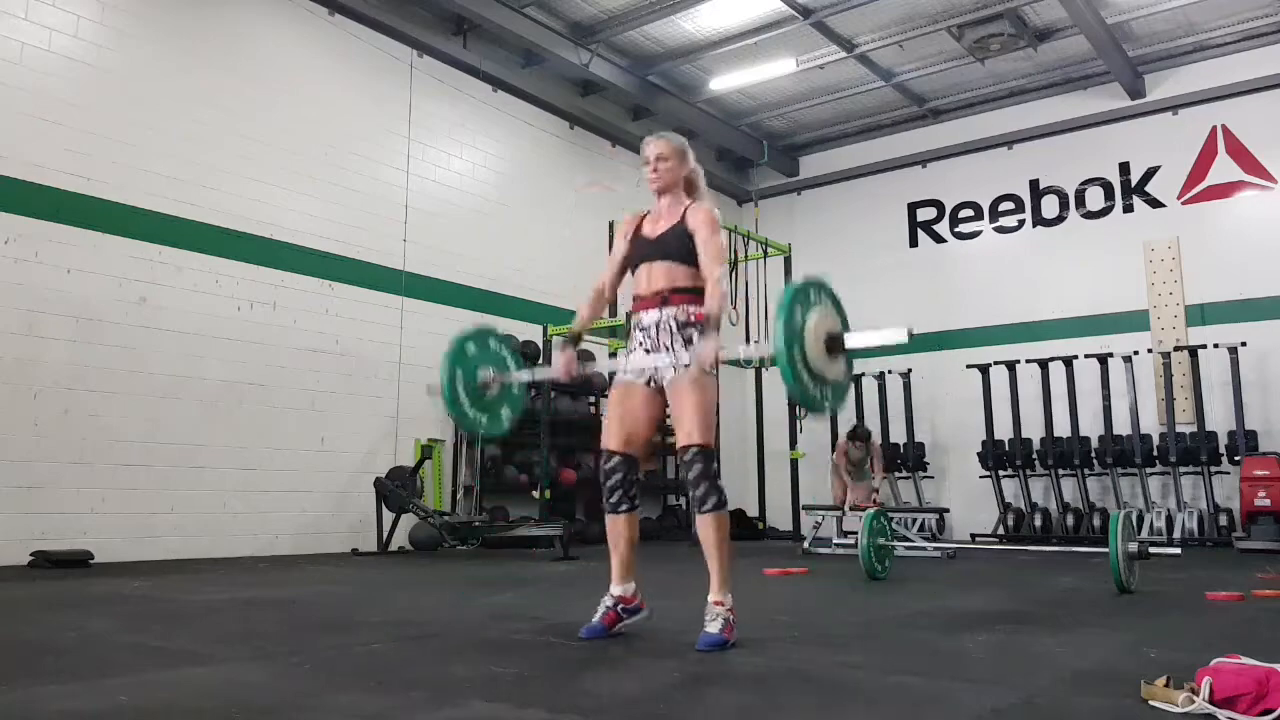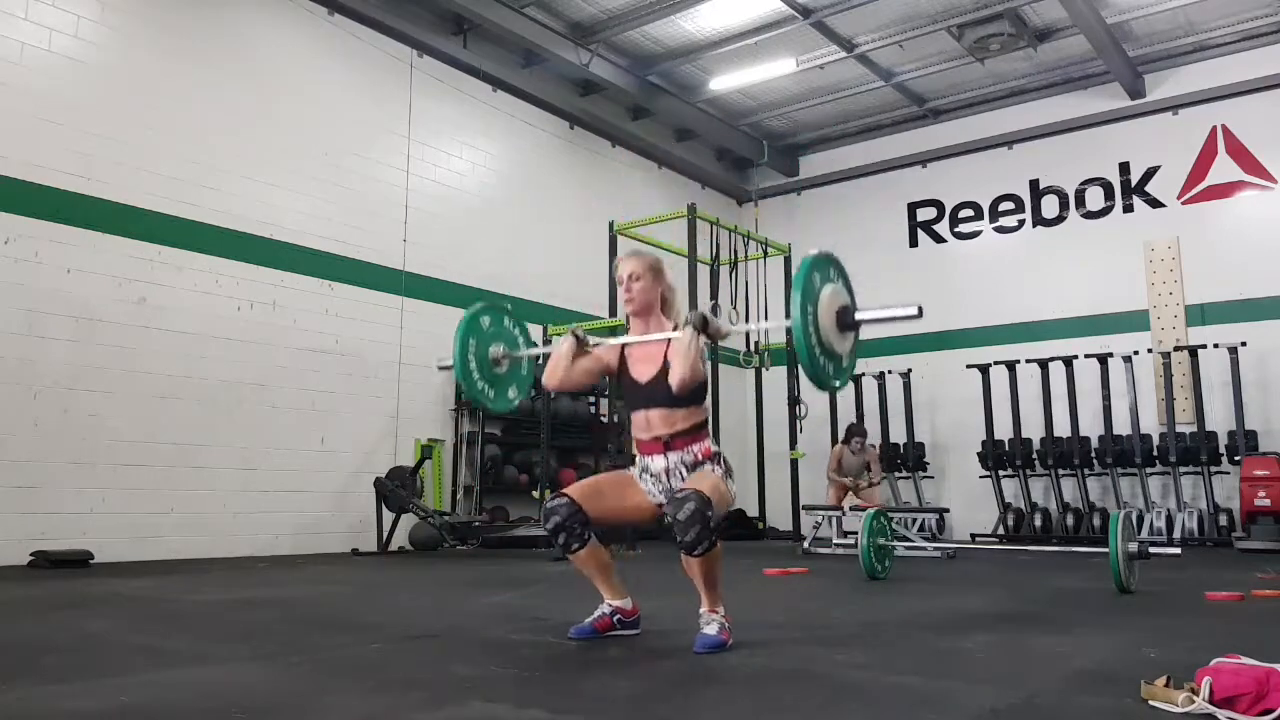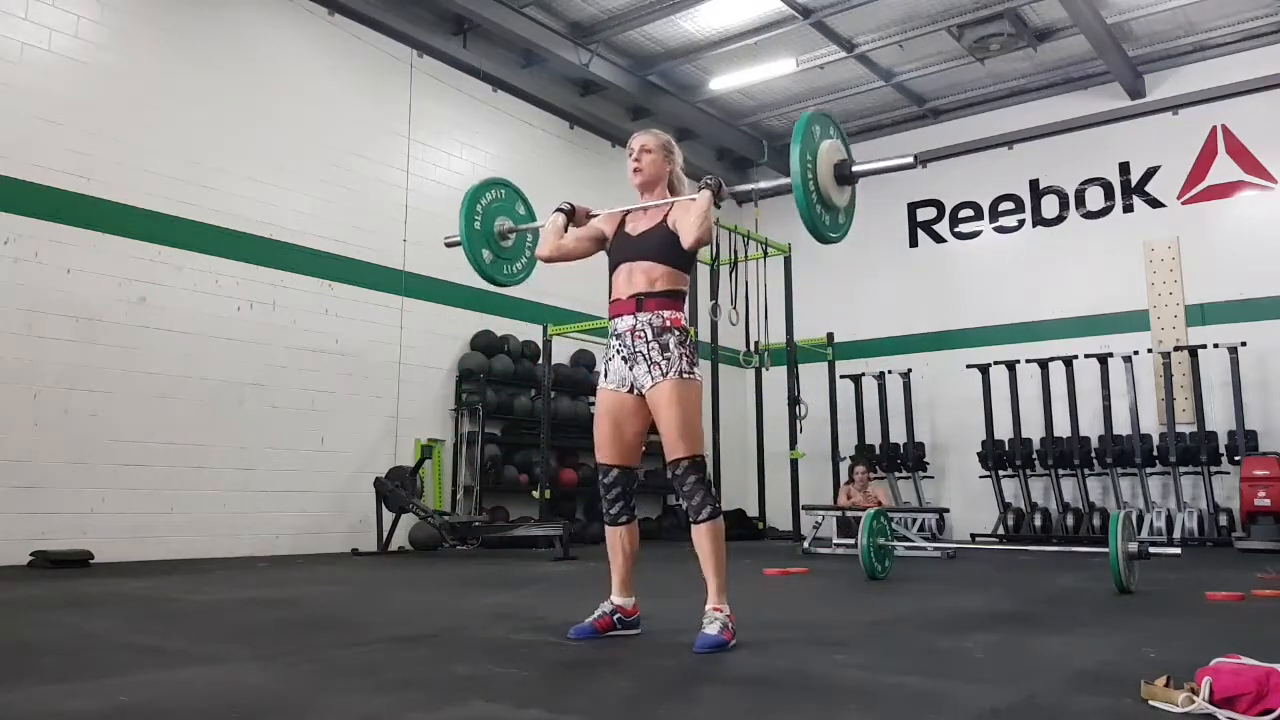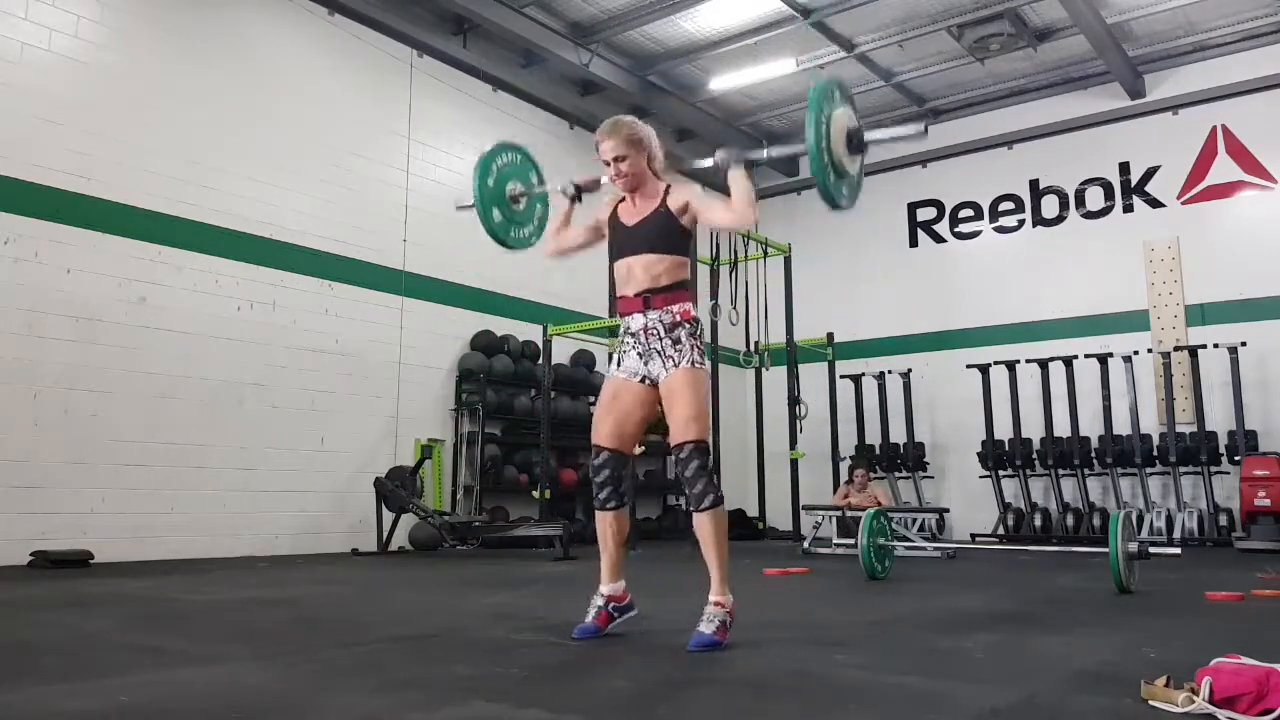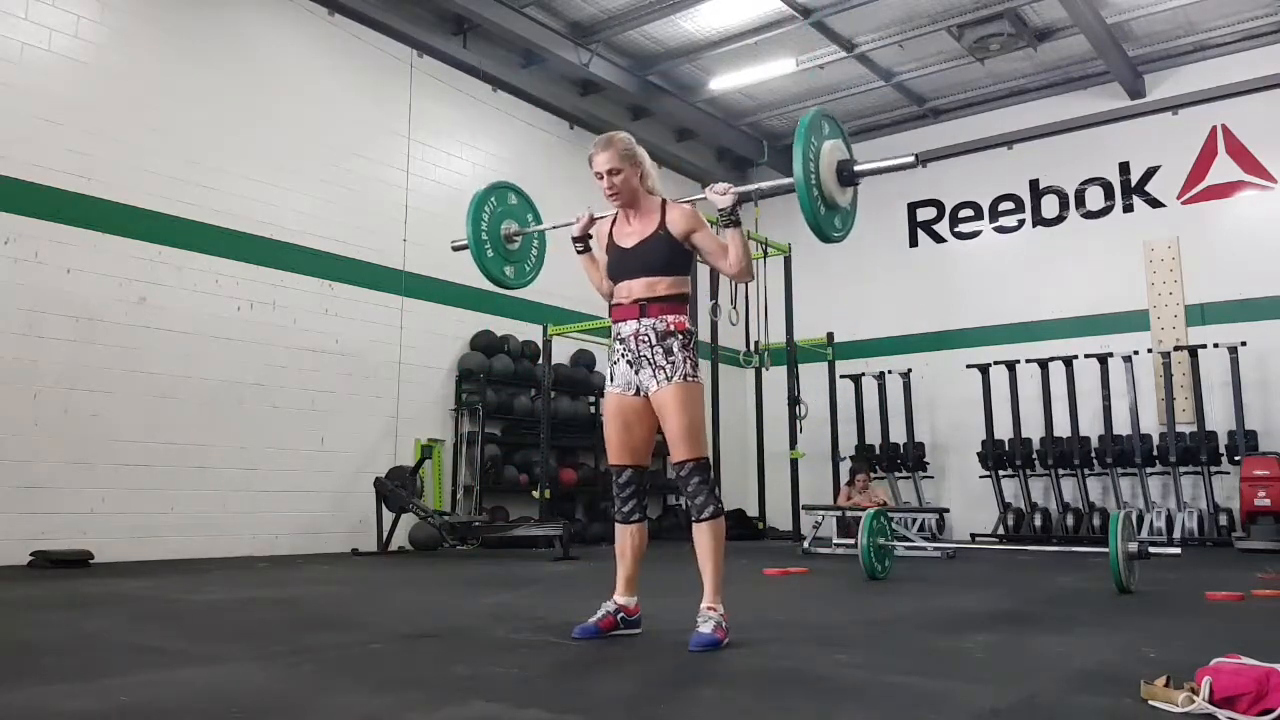
dt=1s
person 1, frame 1
left shoulder: (699, 213)
right shoulder: (633, 225)
left elbow: (716, 277)
right elbow: (603, 288)
left wrist: (713, 332)
right wrist: (572, 340)
left hip: (687, 338)
right hip: (641, 345)
left knee: (696, 464)
right knee: (615, 466)
left ankle: (720, 605)
right ankle: (623, 594)
person 1, frame 2
left shoulder: (683, 338)
right shoulder: (616, 353)
left elbow: (682, 380)
right elbow: (554, 379)
left wrist: (696, 332)
right wrist: (572, 342)
left hip: (695, 467)
right hip: (647, 472)
left knee: (690, 509)
right knee: (559, 510)
left ankle: (713, 612)
right ankle: (619, 604)
person 1, frame 3
left shoulder: (680, 212)
right shoulder: (612, 222)
left elbow: (695, 237)
right elbow: (548, 250)
left wrist: (707, 195)
right wrist: (564, 214)
left hip: (665, 340)
right hip: (619, 346)
left knee: (687, 476)
right knee: (613, 482)
left ankle: (718, 610)
right ankle: (622, 603)
person 1, frame 4
left shoulder: (679, 196)
right shoulder: (610, 212)
left elbow: (745, 218)
right elbow: (555, 245)
left wrist: (732, 166)
right wrist: (575, 194)
left hip: (675, 335)
right hip: (631, 341)
left knee: (692, 463)
right knee: (605, 465)
left ankle: (719, 603)
right ankle: (612, 590)
person 1, frame 5
left shoulder: (678, 215)
right shoulder: (611, 229)
left elbow: (739, 269)
left wrist: (729, 214)
right wrist: (580, 242)
left hip: (668, 344)
right hip: (622, 350)
left knee: (692, 476)
right knee: (625, 483)
left ankle: (712, 609)
right ankle: (624, 603)
